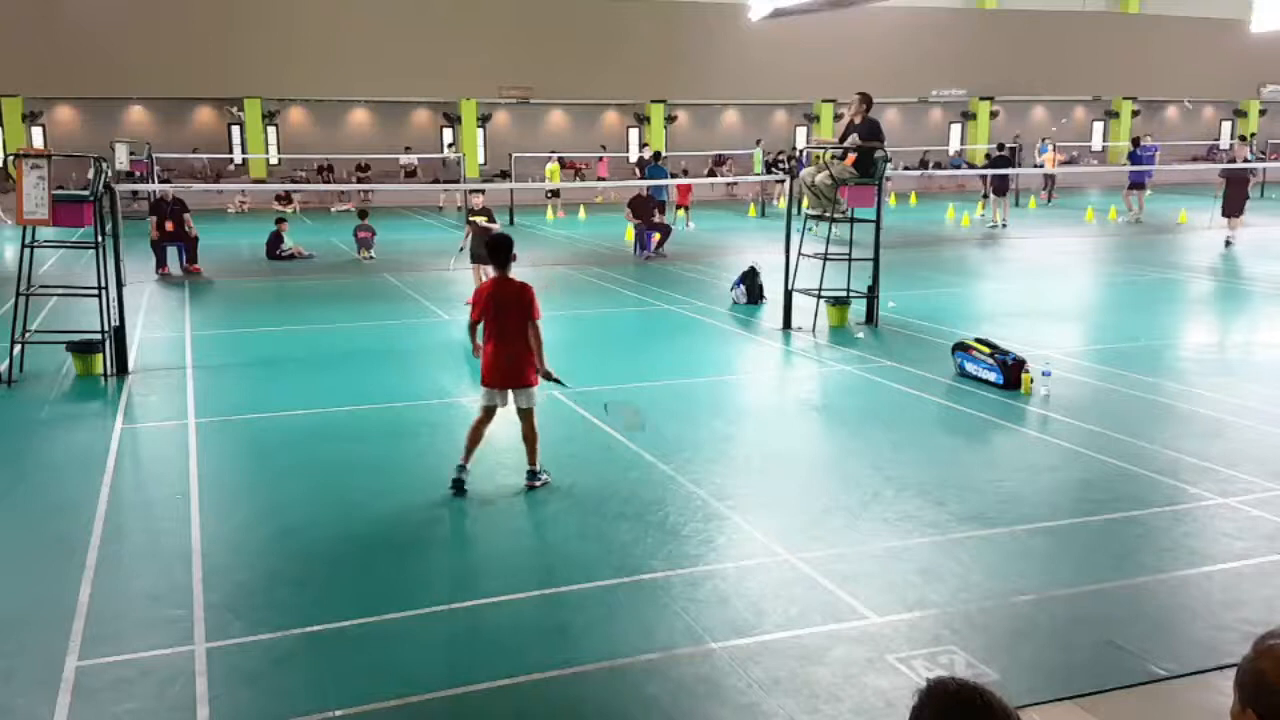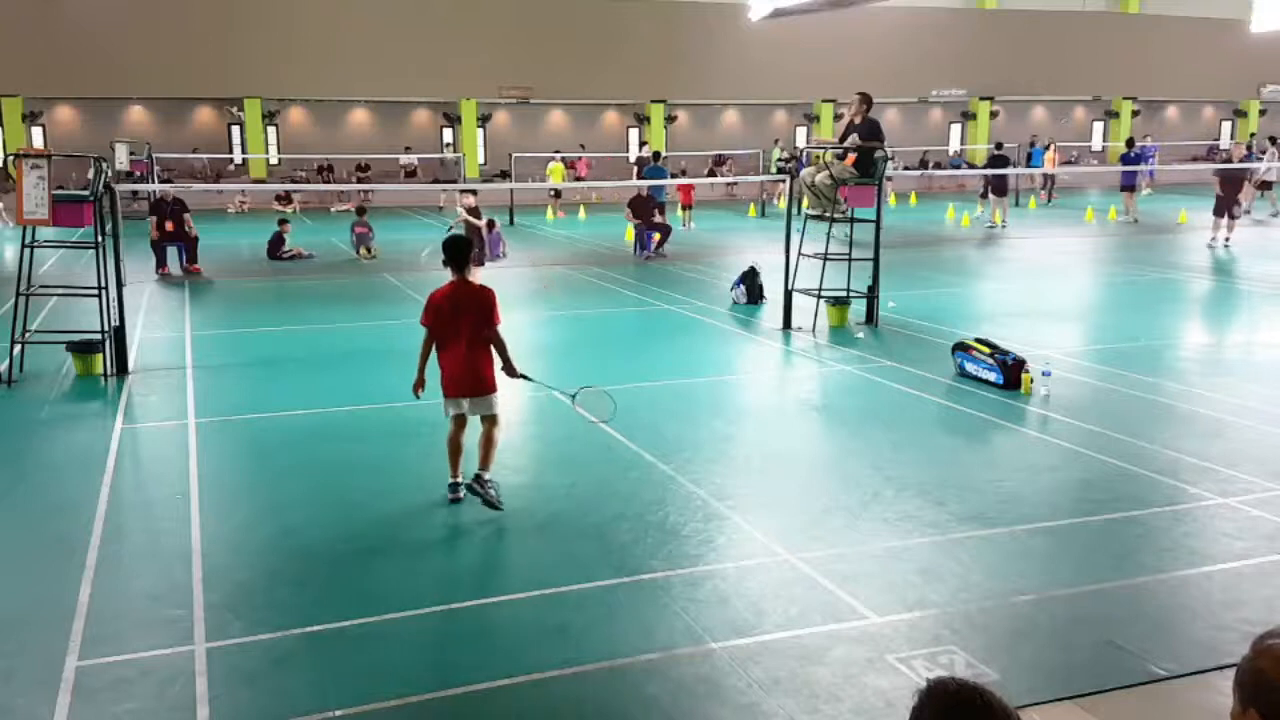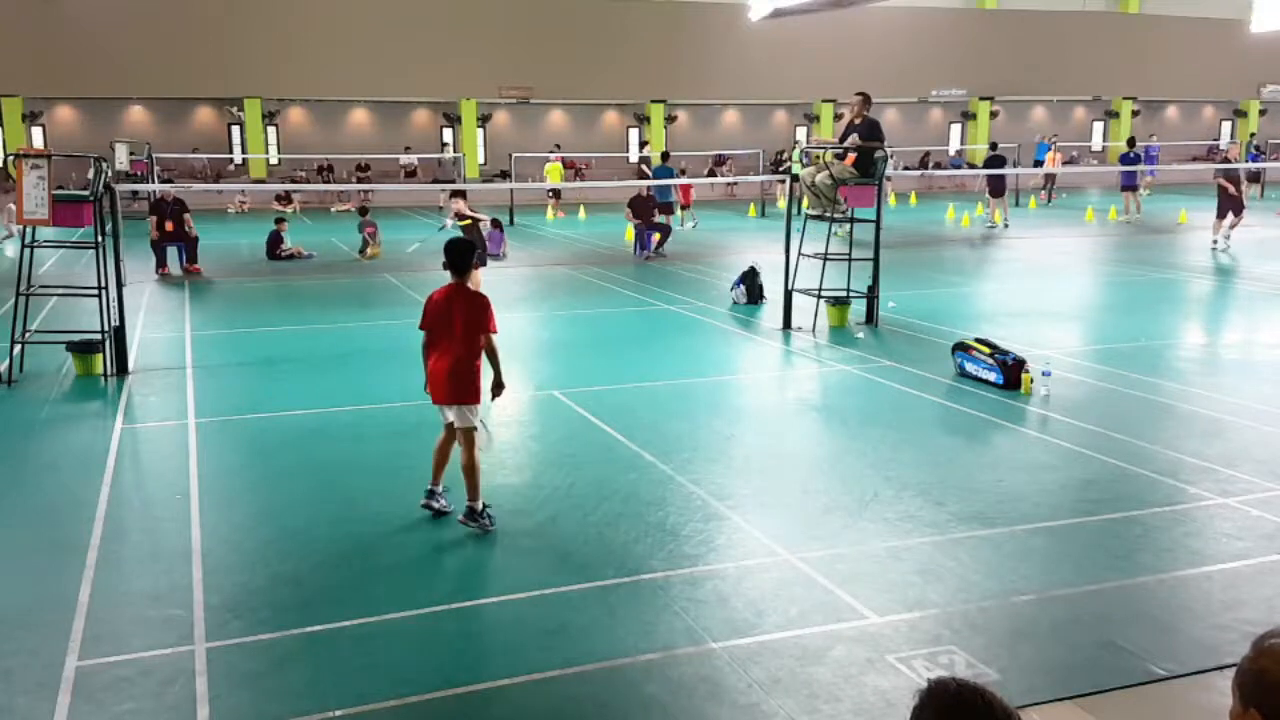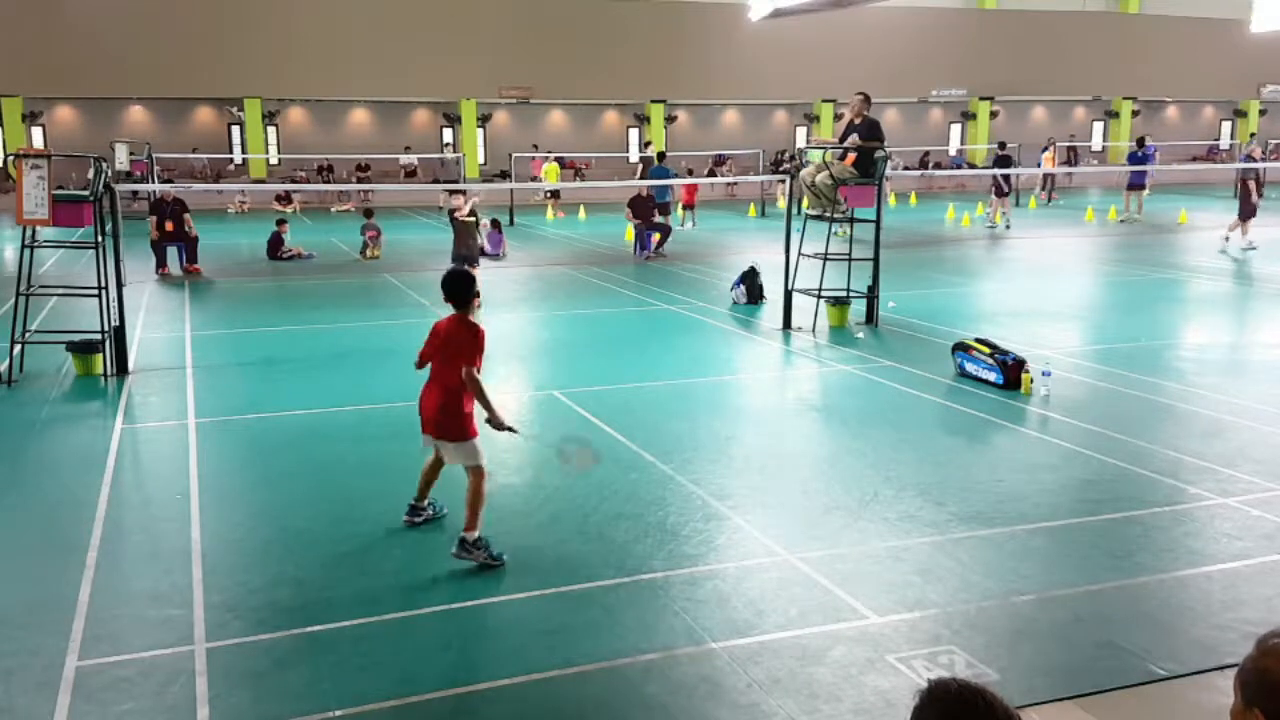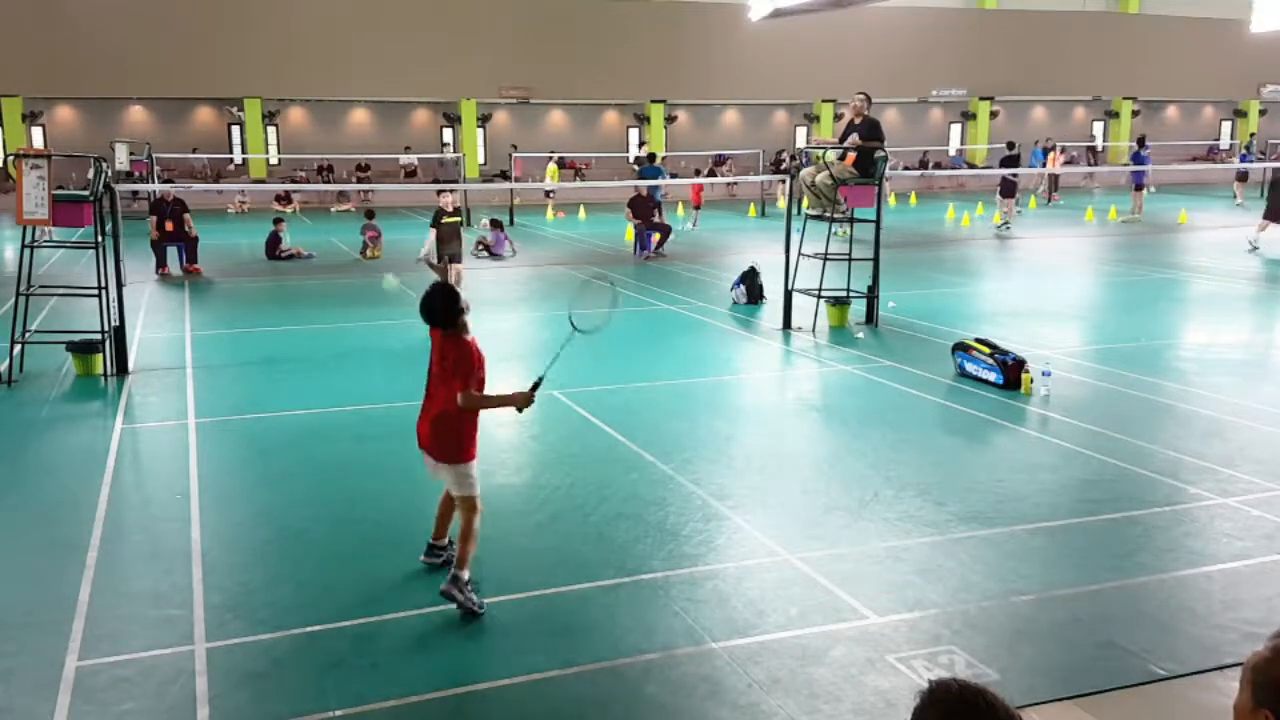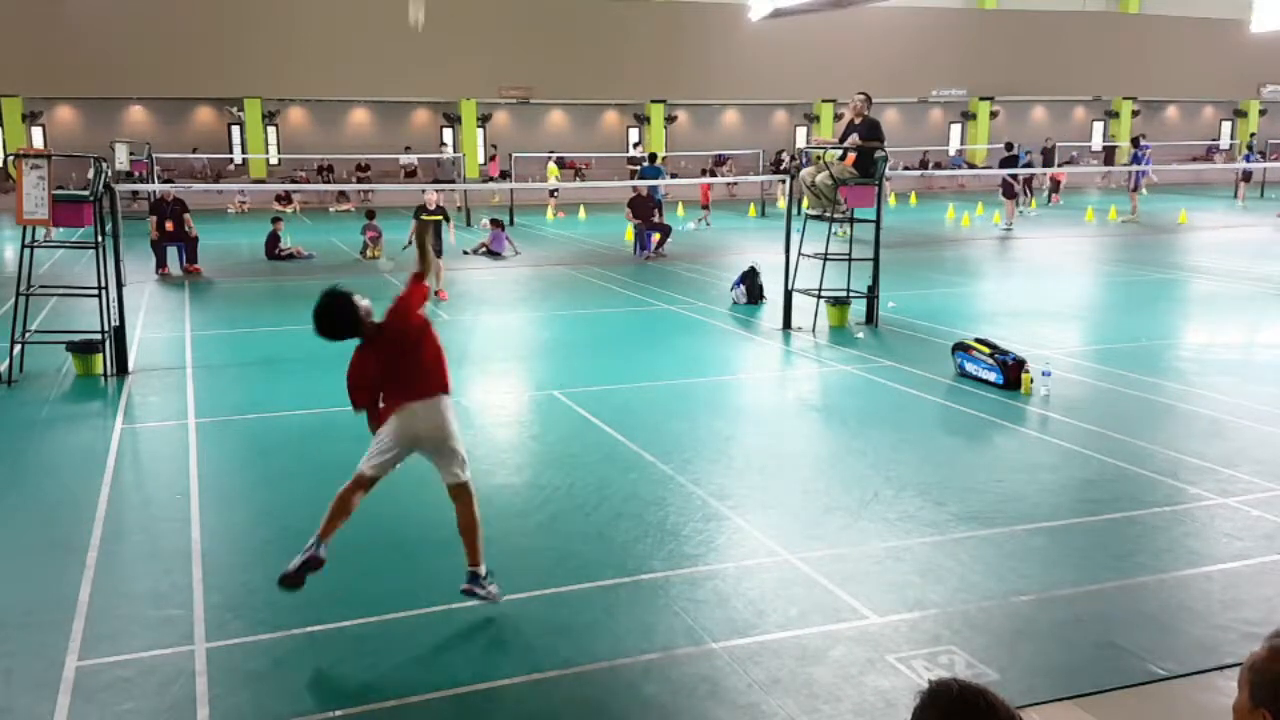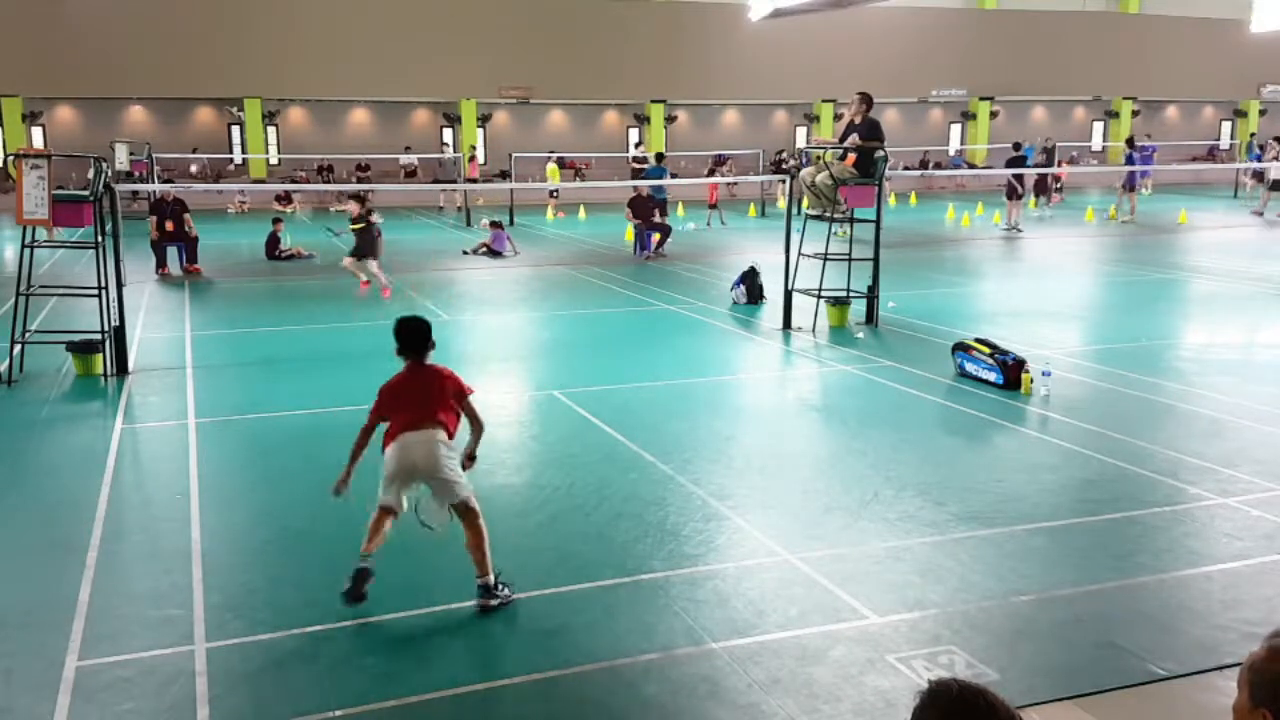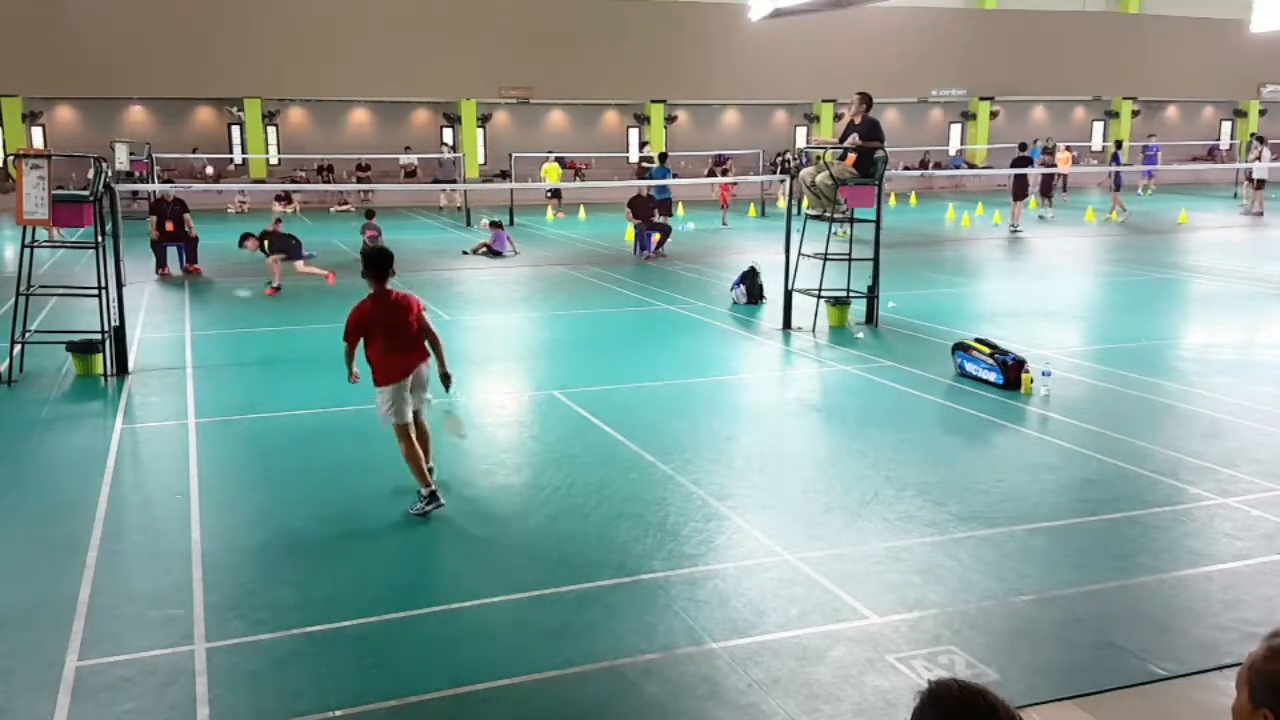
dt=0.5s
person 1, frame 1
left shoulder: (482, 291)
right shoulder: (524, 291)
left elbow: (472, 326)
right elbow: (533, 330)
left wrist: (475, 345)
right wrist: (541, 364)
left hip: (493, 365)
right hip: (521, 366)
left knee: (484, 416)
right knee: (527, 418)
left ankle: (462, 467)
right ankle: (534, 472)
person 1, frame 2
left shoulder: (437, 297)
right shoulder: (485, 295)
left elbow: (429, 339)
right elbow: (495, 337)
left wrist: (420, 374)
right wrist: (509, 363)
left hip: (451, 374)
right hip: (480, 372)
left knee: (457, 426)
right knee: (491, 424)
left ankle: (455, 484)
right ankle: (483, 477)
person 1, frame 3
left shoulder: (434, 299)
right shoulder: (479, 301)
left elbow: (426, 342)
right elbow: (487, 344)
left wrist: (429, 372)
right wrist: (498, 377)
left hip: (439, 377)
right hip: (463, 378)
left knee: (449, 433)
right knee: (468, 442)
left ankle: (434, 492)
right ankle: (474, 509)
person 1, frame 4
left shoulder: (441, 327)
right shoulder: (474, 332)
left elbow: (420, 362)
right elbow: (469, 376)
right wrist: (491, 412)
left hip: (429, 407)
right hip: (453, 413)
left knee: (439, 458)
right knee: (478, 474)
left ankle: (418, 507)
right ankle: (469, 541)
person 1, frame 5
left shoulder: (439, 331)
right shoulder: (466, 350)
left elbow: (439, 302)
right elbow: (466, 399)
right wrist: (511, 399)
left hip: (431, 429)
right hip: (452, 438)
left knee: (455, 491)
right knee: (470, 509)
left ankle: (437, 546)
right ankle: (458, 579)
person 1, frame 6
left shoulder: (357, 367)
right shoulder: (402, 318)
left elbow: (371, 416)
right elbow: (424, 270)
left wrist: (380, 438)
right wrist: (421, 237)
left hip: (400, 420)
right hip: (437, 413)
left knee: (359, 484)
right knee: (462, 495)
left ankle: (316, 549)
right ankle: (477, 575)
person 1, frame 7
left shoulder: (390, 387)
right shoulder: (447, 378)
left elbow: (367, 431)
right elbow: (476, 423)
left wrist: (347, 473)
right wrist: (471, 451)
left hip: (398, 450)
right hip: (435, 445)
left knee: (385, 513)
right knee: (471, 516)
left ankle: (364, 563)
right ankle: (488, 588)
person 1, frame 8
left shoulder: (360, 312)
right shoulder: (410, 301)
left elbow: (349, 351)
right elbow: (433, 337)
left wrist: (351, 370)
right wrist: (443, 368)
left hip: (391, 376)
right hip: (419, 366)
left knee: (405, 434)
right knee: (417, 418)
left ankle: (429, 492)
right ankle: (427, 470)
